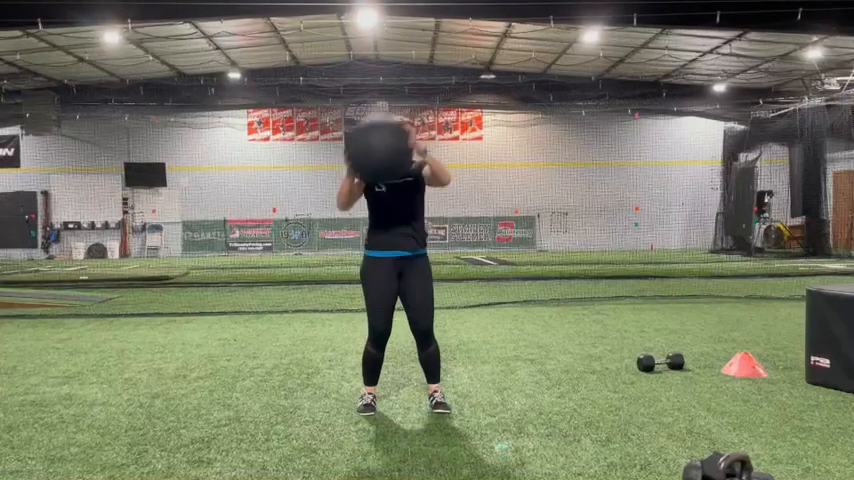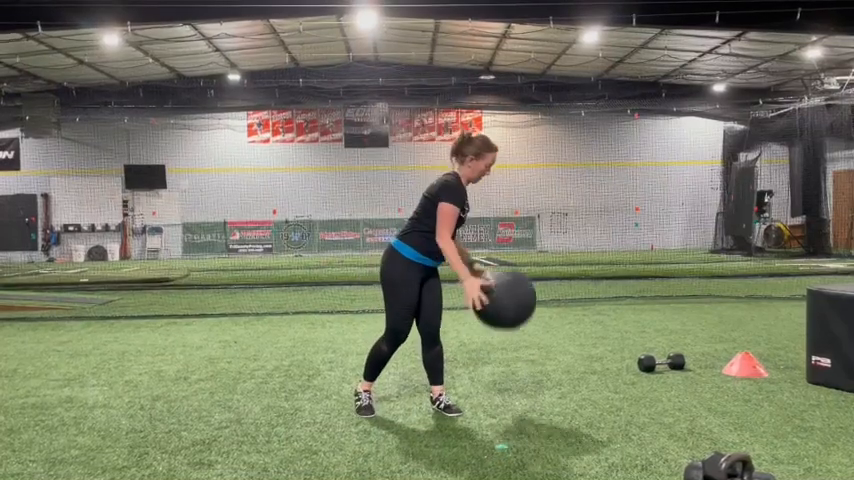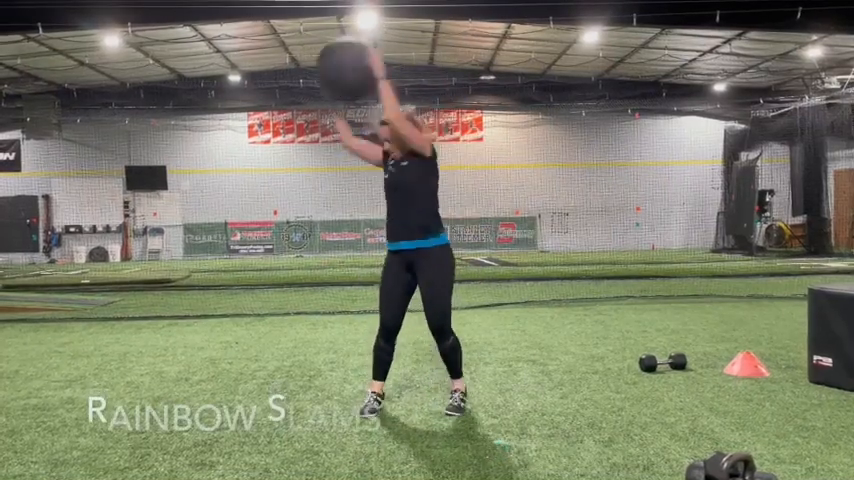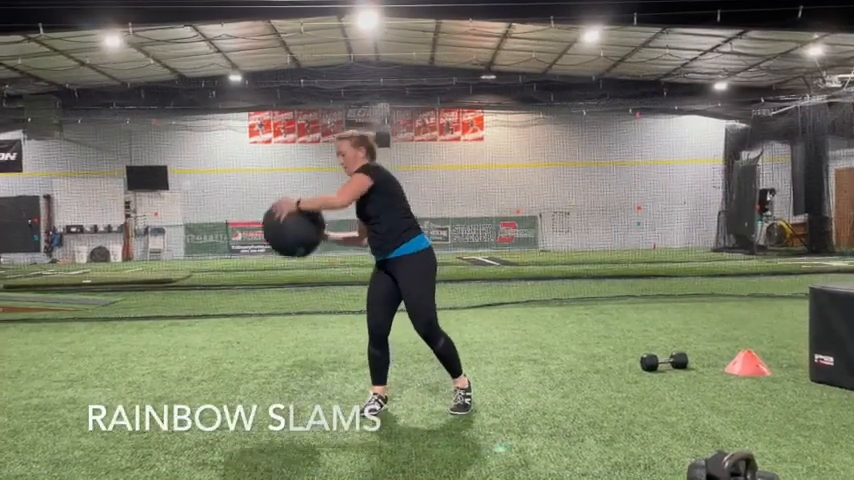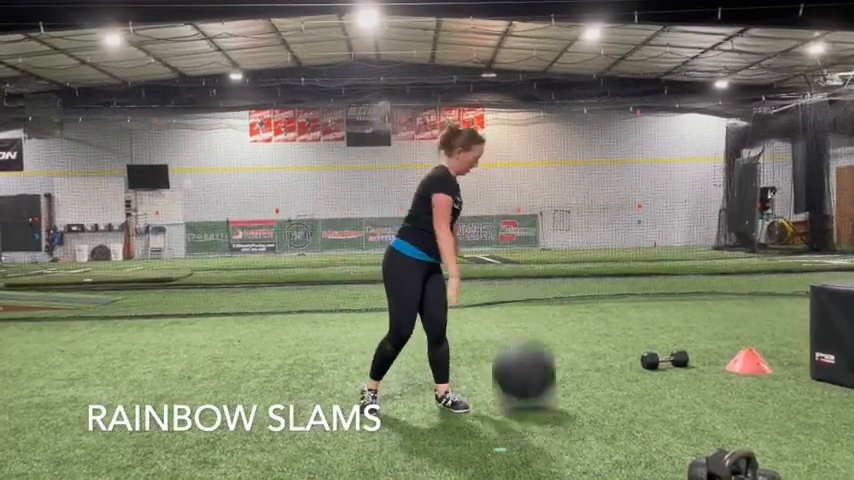
dt=1s
person 1, frame 1
left shoulder: (418, 172)
left elbow: (444, 178)
right elbow: (343, 204)
left wrist: (423, 152)
right wrist: (352, 171)
left hip: (415, 263)
right hip: (378, 264)
left knee: (424, 330)
right knee: (378, 332)
left ankle: (435, 392)
right ankle: (369, 393)
person 1, frame 2
left shoulder: (457, 188)
right shoulder: (451, 187)
left elbow: (450, 240)
right elbow: (443, 239)
left wrist: (473, 270)
right wrist: (468, 280)
left hip: (426, 268)
right hip: (402, 265)
left knee: (431, 333)
right knee: (397, 333)
left ankle: (438, 395)
right ankle: (364, 390)
person 1, frame 3
left shoulder: (424, 154)
right shoulder: (388, 161)
left elbow: (396, 119)
right elbow: (350, 140)
left wrist: (381, 77)
left hip: (432, 253)
right hip: (398, 257)
left knee: (440, 327)
right knee: (387, 327)
left ankle: (459, 387)
right ankle: (376, 392)
person 1, frame 4
left shoulder: (373, 173)
right shoulder: (364, 189)
left elbow: (338, 200)
right elbow: (363, 238)
left wrist: (297, 204)
right wrist: (321, 236)
left hip: (414, 260)
right hip: (386, 265)
left knee: (427, 328)
right knee: (376, 332)
left ankle: (462, 385)
right ankle: (379, 394)
person 1, frame 5
left shoulder: (447, 182)
right shoulder: (442, 182)
left elbow: (445, 231)
right elbow: (442, 232)
left wrist: (452, 273)
right wrist: (454, 277)
left hip: (428, 266)
right hip: (405, 263)
left knee: (437, 330)
right knee: (400, 332)
left ankle: (443, 393)
right ankle: (370, 391)
